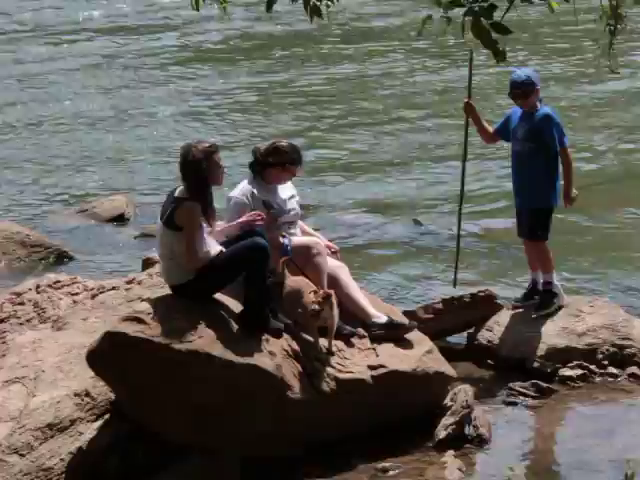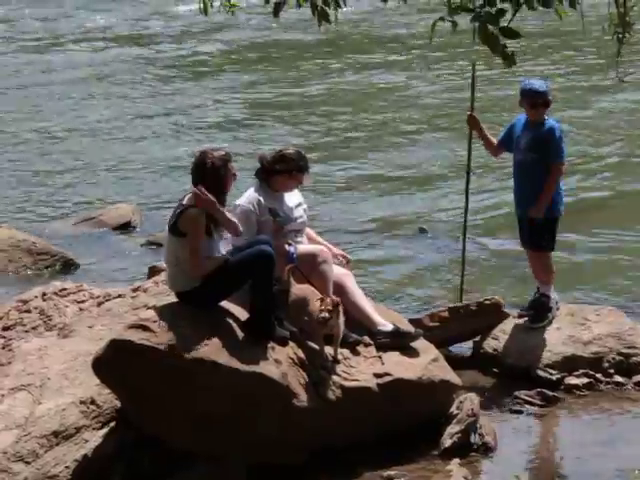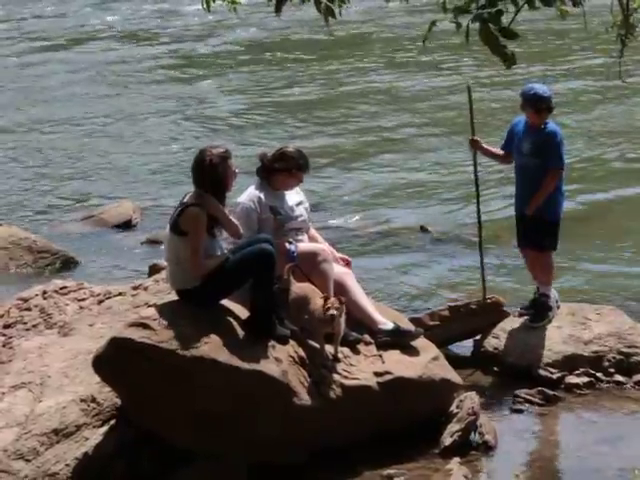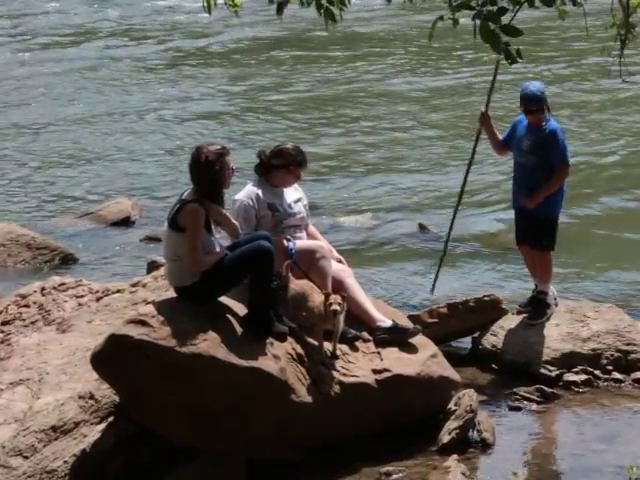
dt=0.4s
person 1, frame 1
left shoulder: (546, 117)
right shoulder: (514, 115)
left elbow: (564, 153)
right elbow: (490, 137)
left wrist: (568, 188)
right wrist: (474, 116)
left hip: (542, 194)
right hip: (522, 192)
left knee: (536, 241)
right knee: (527, 240)
left ankle: (553, 289)
right ankle: (536, 284)
person 1, frame 2
left shoulder: (551, 130)
right shoulder: (518, 123)
left elbow: (557, 170)
right elbow: (496, 150)
left wrist: (542, 204)
right wrist: (479, 128)
left hip: (545, 205)
right hip: (524, 203)
left knee: (540, 253)
right knee: (531, 251)
left ankle: (548, 300)
right ankle: (542, 293)
person 1, frame 3
left shoulder: (552, 134)
right shoulder: (517, 126)
left elbow: (555, 174)
right elbow: (507, 158)
left wrist: (534, 204)
right wrist: (483, 149)
left hip: (546, 205)
right hip: (523, 203)
left knee: (541, 253)
right knee: (526, 250)
left ankle: (548, 299)
right ankle: (541, 293)
person 1, frame 4
left shoulder: (553, 132)
right shoulder: (519, 123)
left elbow: (563, 171)
right elbow: (501, 149)
left wrist: (537, 197)
right wrist: (487, 126)
left hip: (544, 205)
right hip: (522, 202)
left knee: (541, 250)
right knee: (525, 247)
left ankle: (546, 297)
right ankle: (540, 290)
person 2, frame 1
left shoulder: (286, 187)
right shoulder: (243, 196)
left wrist: (321, 239)
left hip: (298, 253)
left knee: (338, 269)
right knee: (314, 247)
left ankle: (375, 319)
person 2, frame 2
left shoulder: (293, 195)
right shoulder: (250, 203)
left wrist: (331, 247)
left hip: (303, 261)
left knee: (344, 276)
right knee: (320, 254)
left ankle: (380, 327)
person 2, frame 3
left shoulder: (295, 193)
right shoulder: (251, 201)
left elbow: (307, 229)
left wrist: (333, 252)
left hip: (305, 260)
left knee: (344, 275)
right knee: (320, 253)
left ankle: (381, 326)
person 2, frame 4
left shoulder: (293, 190)
right shoulder: (248, 198)
left elbow: (306, 226)
left wrist: (332, 250)
left hip: (303, 257)
left knee: (343, 272)
right knee: (318, 249)
left ankle: (379, 324)
person 3, frame 1
left shoulder: (184, 193)
right shoulder: (190, 207)
left elbow: (208, 234)
right elbow: (192, 260)
left wrist: (241, 223)
right wrist: (219, 252)
left hip: (189, 275)
right hip: (188, 283)
left knee: (255, 235)
right knee: (257, 249)
left ankle: (263, 307)
right ankle: (254, 317)
person 3, frame 2
left shoulder: (199, 201)
right shoulder: (194, 213)
left elbow: (237, 230)
right elbow: (196, 268)
left wrist: (216, 209)
right wrist: (225, 259)
left hip: (202, 275)
right hip: (193, 290)
left knee: (263, 243)
right knee: (263, 256)
left ankle: (270, 317)
right ankle: (260, 325)
person 3, frame 3
left shoulder: (202, 200)
right shoulder: (196, 212)
left elbow: (237, 233)
right elbow: (197, 267)
left wrist: (219, 211)
right wrist: (225, 257)
left hip: (202, 276)
right hip: (195, 288)
left knee: (264, 241)
right knee: (264, 255)
left ankle: (270, 315)
right ankle: (261, 324)
person 3, frame 4
left shoulder: (199, 196)
right shoulder: (194, 209)
left elbow: (235, 233)
right elbow: (195, 263)
left wrist: (220, 215)
right wrist: (223, 254)
left hip: (199, 274)
right hip: (192, 285)
left knee: (263, 238)
right knee: (263, 252)
left ankle: (269, 311)
right ankle: (259, 320)
